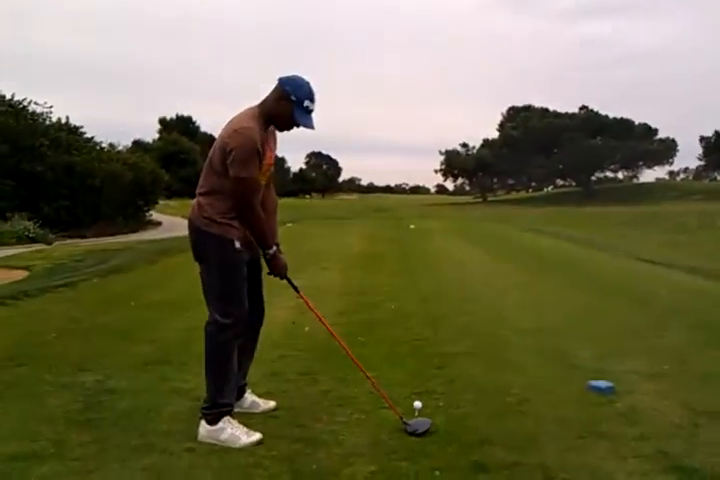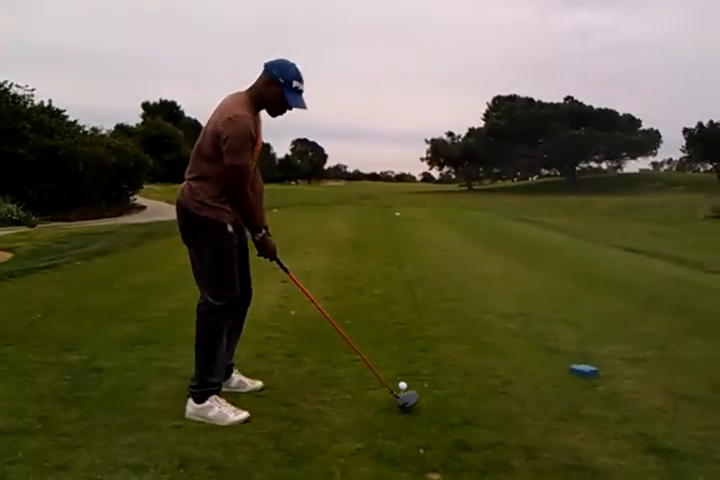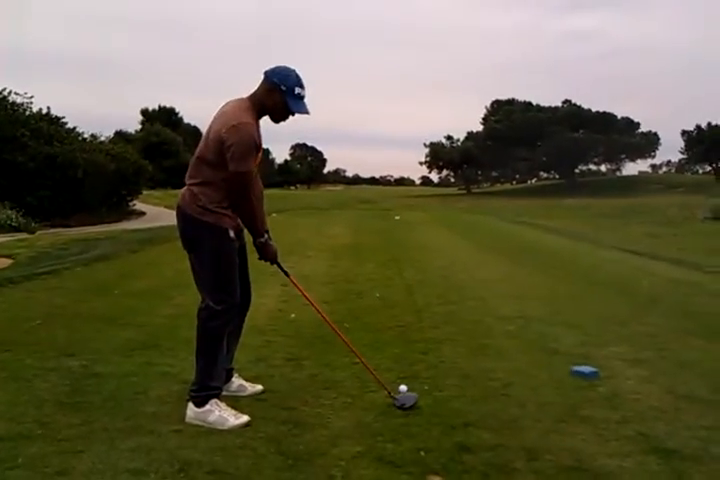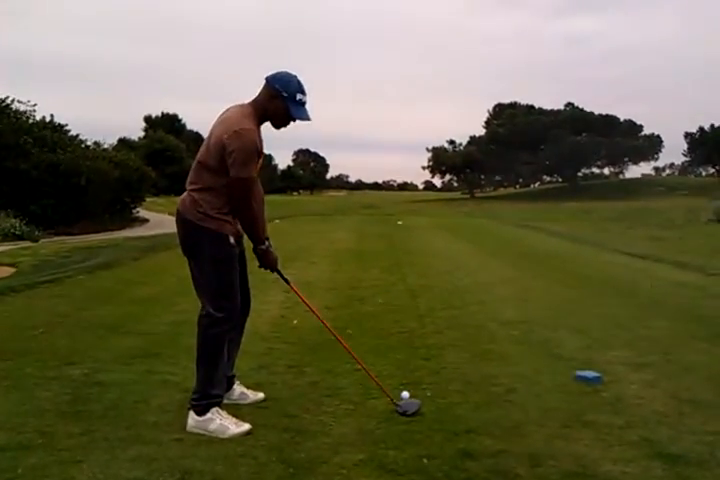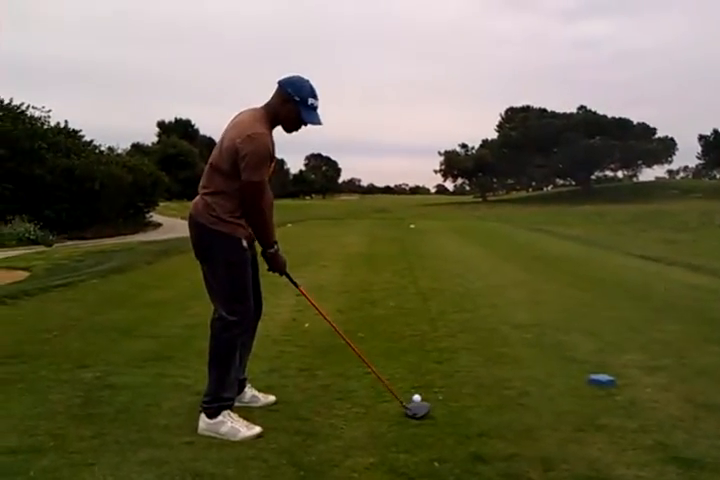
dt=0.4s
person 1, frame 1
left shoulder: (267, 131)
right shoulder: (245, 135)
left elbow: (266, 191)
right elbow: (247, 204)
left wrist: (272, 245)
right wrist: (271, 251)
left hip: (240, 232)
right hip: (217, 231)
left knee: (251, 315)
right knee: (229, 319)
left ankle: (235, 392)
right ankle: (214, 419)
person 1, frame 2
left shoulder: (247, 111)
right shoulder: (238, 121)
left elbow: (252, 176)
right elbow: (239, 189)
left wrist: (261, 227)
right wrist: (260, 234)
left hip: (223, 213)
right hip: (206, 214)
left knee: (239, 296)
right knee: (219, 301)
left ankle: (222, 371)
right ankle: (202, 397)
person 1, frame 3
left shoulder: (242, 112)
right shoulder: (243, 129)
left elbow: (252, 183)
right elbow: (242, 195)
left wrist: (262, 232)
right wrist: (262, 239)
left hip: (220, 217)
right hip: (206, 220)
left knee: (238, 300)
right knee: (220, 305)
left ankle: (222, 375)
right ankle: (202, 400)
person 1, frame 4
left shoulder: (242, 116)
right shoulder: (245, 134)
left elbow: (252, 190)
right elbow: (243, 201)
left wrist: (262, 239)
right wrist: (262, 246)
left hip: (219, 222)
right hip: (206, 225)
left knee: (238, 306)
right knee: (220, 312)
left ankle: (224, 383)
right ankle: (203, 409)
person 1, frame 5
left shoulder: (254, 120)
right shoulder: (257, 139)
left elbow: (261, 195)
right elbow: (255, 205)
left wrist: (268, 243)
right wrist: (271, 249)
left hip: (229, 225)
right hip: (219, 229)
left knee: (249, 310)
right knee: (233, 315)
left ankle: (234, 386)
right ankle: (214, 412)
